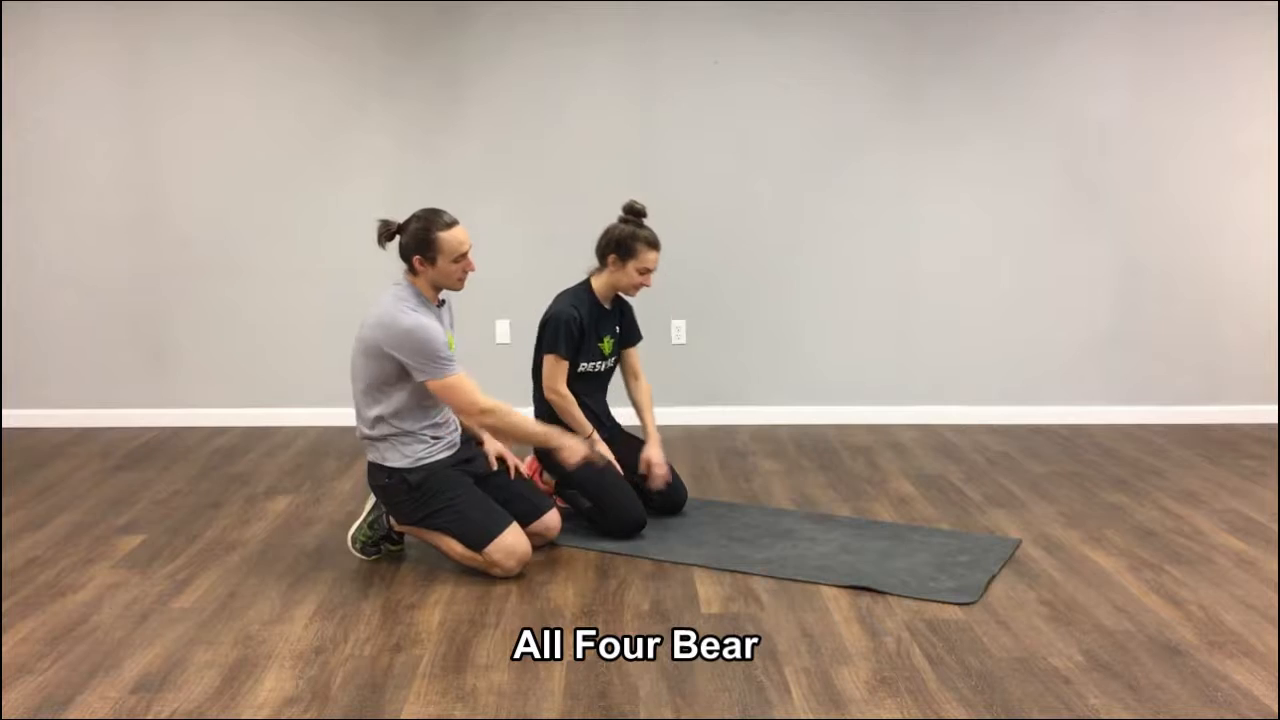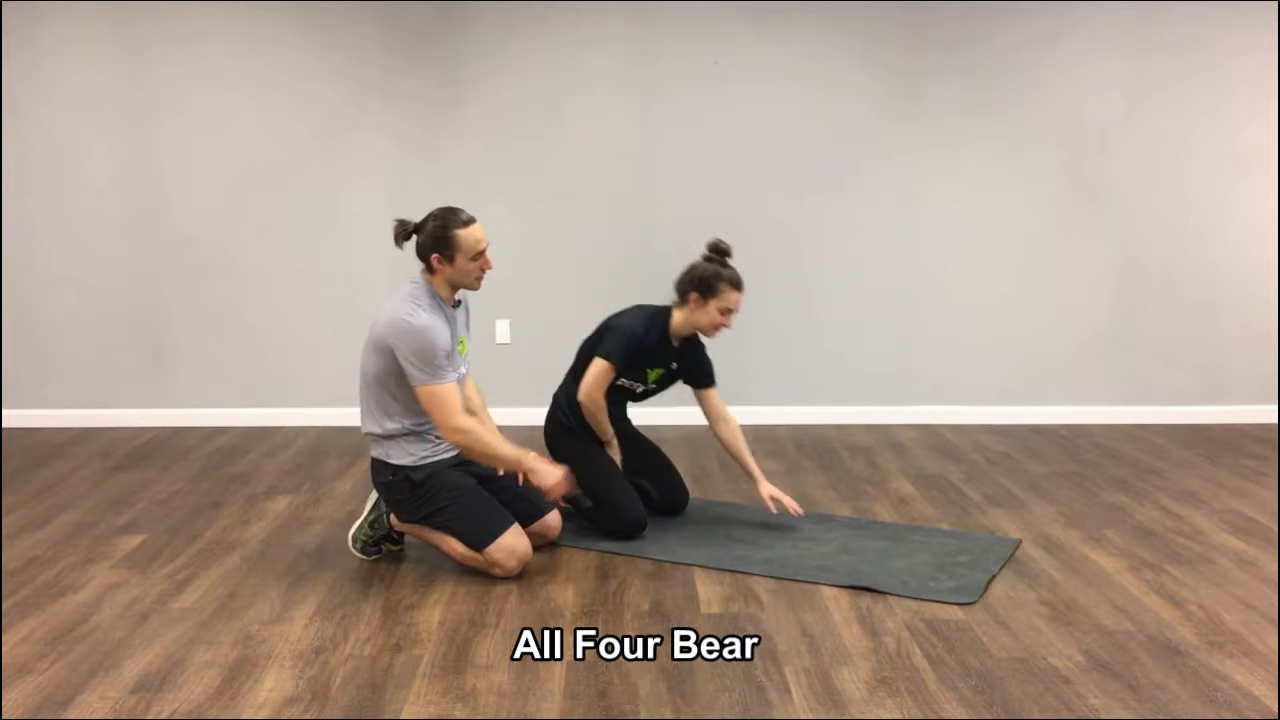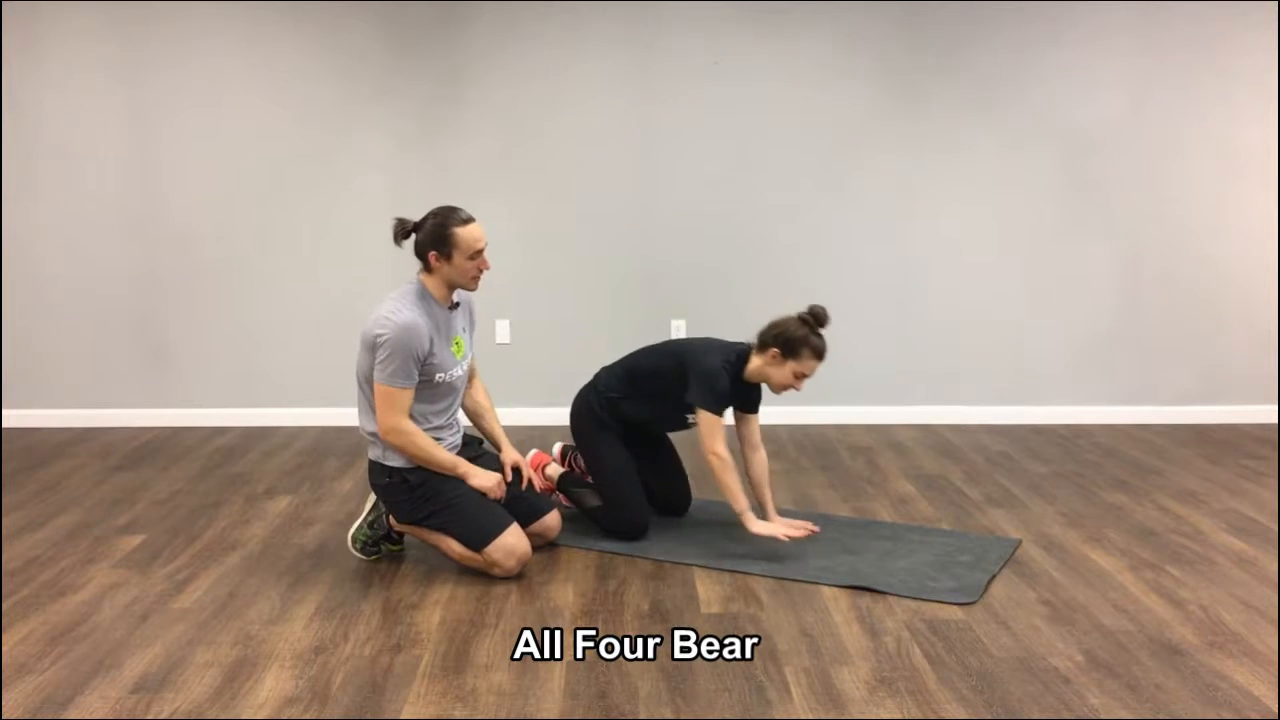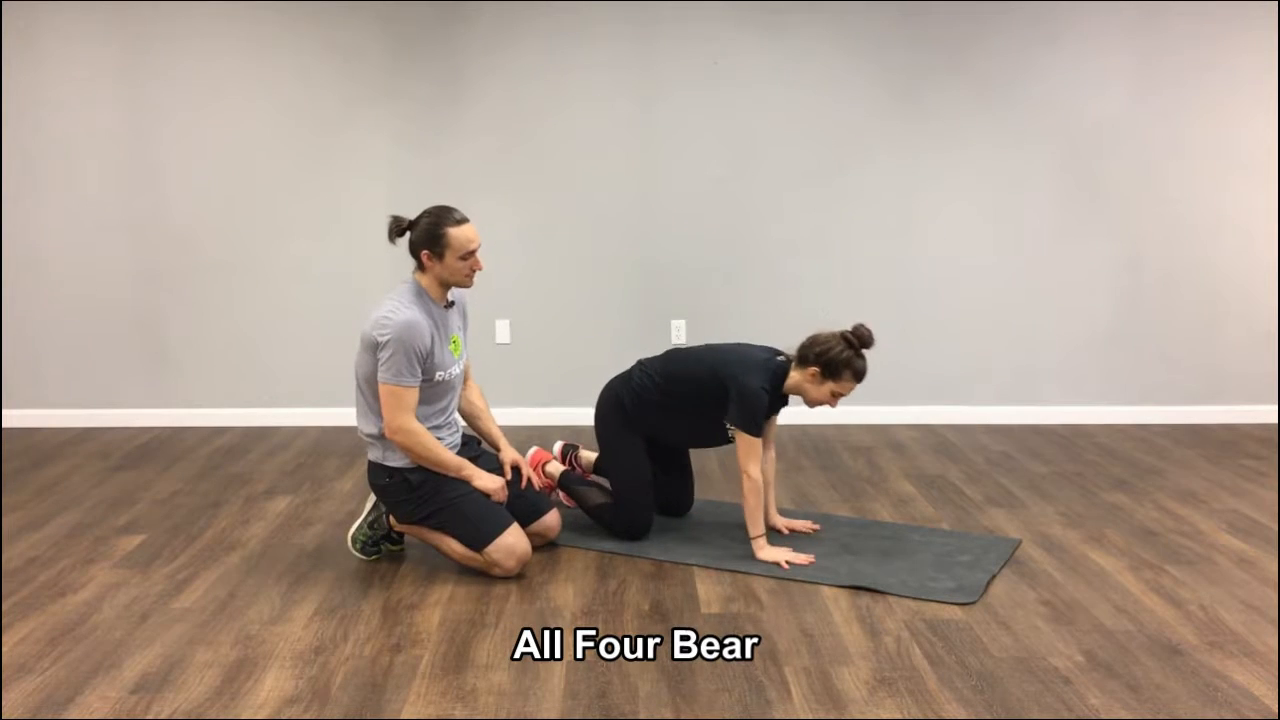
dt=0.4s
person 1, frame 1
left shoulder: (433, 299)
right shoulder: (407, 323)
right elbow: (479, 408)
left wrist: (486, 438)
right wrist: (558, 441)
left hip: (450, 447)
right hip: (411, 468)
left knee: (548, 526)
right knee: (512, 556)
left ankle: (432, 515)
right ankle: (396, 519)
person 1, frame 2
left shoulder: (455, 300)
right shoulder: (418, 322)
right elbow: (453, 426)
left wrist: (494, 443)
right wrist: (531, 465)
left hip: (452, 449)
right hip: (414, 465)
left knee: (547, 527)
right knee: (511, 556)
left ankle: (422, 515)
right ankle: (396, 520)
person 1, frame 3
left shoulder: (461, 301)
right shoulder: (403, 324)
right elbow: (393, 428)
left wrist: (503, 446)
right wrist: (468, 472)
left hip: (454, 446)
right hip: (410, 468)
left knee: (547, 525)
right knee: (510, 555)
left ankle: (423, 514)
right ankle: (396, 519)
person 1, frame 4
left shoulder: (454, 300)
right shoulder: (404, 323)
right elbow: (400, 429)
left wrist: (502, 446)
right wrist: (472, 475)
left hip: (453, 446)
right hip: (408, 469)
left knee: (547, 525)
right knee: (510, 555)
left ankle: (420, 514)
right ankle: (396, 519)
person 2, frame 1
left shoulder: (622, 311)
right shoulder: (568, 312)
left elbow: (637, 379)
right elbow: (554, 390)
left wrist: (653, 441)
right wrist: (595, 444)
left hip: (601, 424)
left knee: (673, 498)
right knee: (628, 519)
left ankle: (590, 478)
right ankle: (552, 480)
person 2, frame 2
left shoulder: (691, 351)
right shoulder: (635, 329)
left elbow: (720, 420)
right elbow: (588, 394)
left wrist: (760, 481)
right wrist: (610, 445)
left hip: (614, 426)
right hip: (571, 425)
left knee: (673, 500)
right knee: (628, 521)
person 2, frame 3
left shoulder: (747, 380)
right shoulder: (714, 369)
left elbow: (753, 449)
right elbow: (716, 453)
left wrist: (771, 515)
right wrist: (750, 520)
left hip: (638, 422)
right hip: (598, 416)
left knee: (677, 503)
right knee: (632, 524)
left ankle: (580, 461)
right ankle: (551, 473)
person 2, frame 4
left shoulder: (779, 374)
right shoulder: (753, 384)
left elbow: (766, 450)
right elbow: (750, 471)
left wrist: (772, 515)
right wrist: (760, 545)
left hip: (656, 416)
right hip: (623, 411)
left knee: (677, 505)
right knee: (634, 524)
left ankle: (579, 459)
right ankle: (550, 468)
